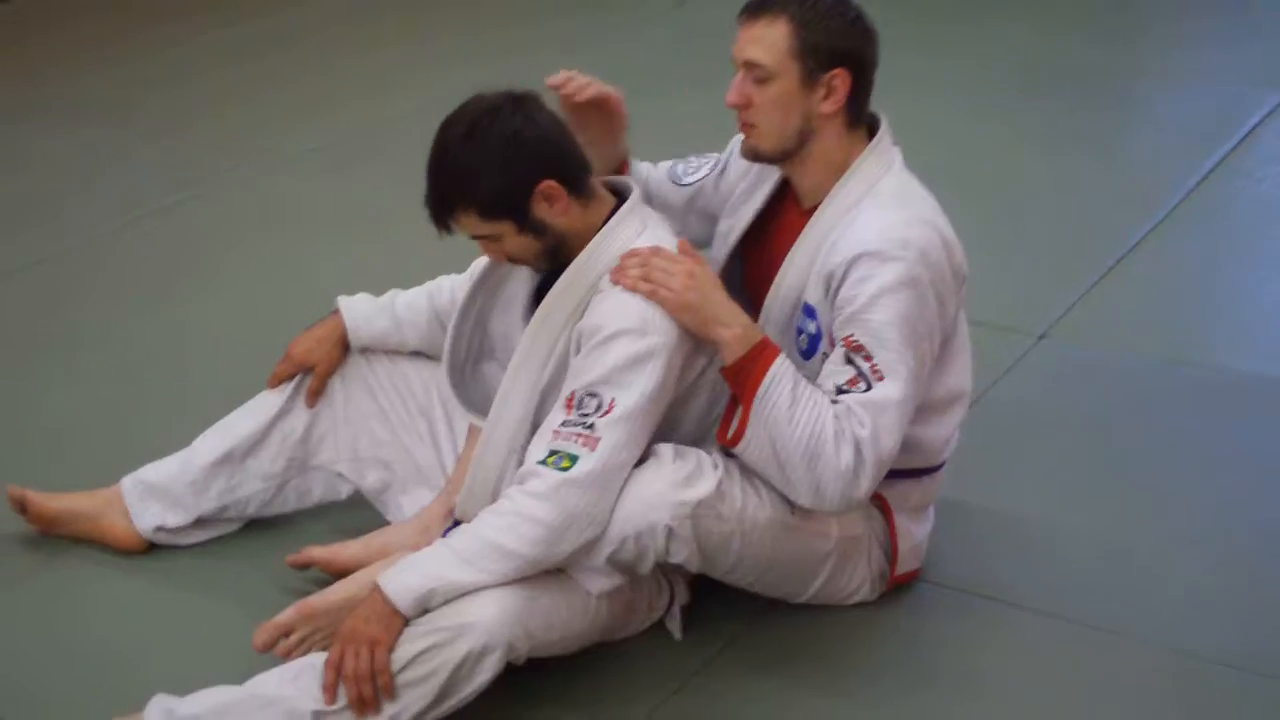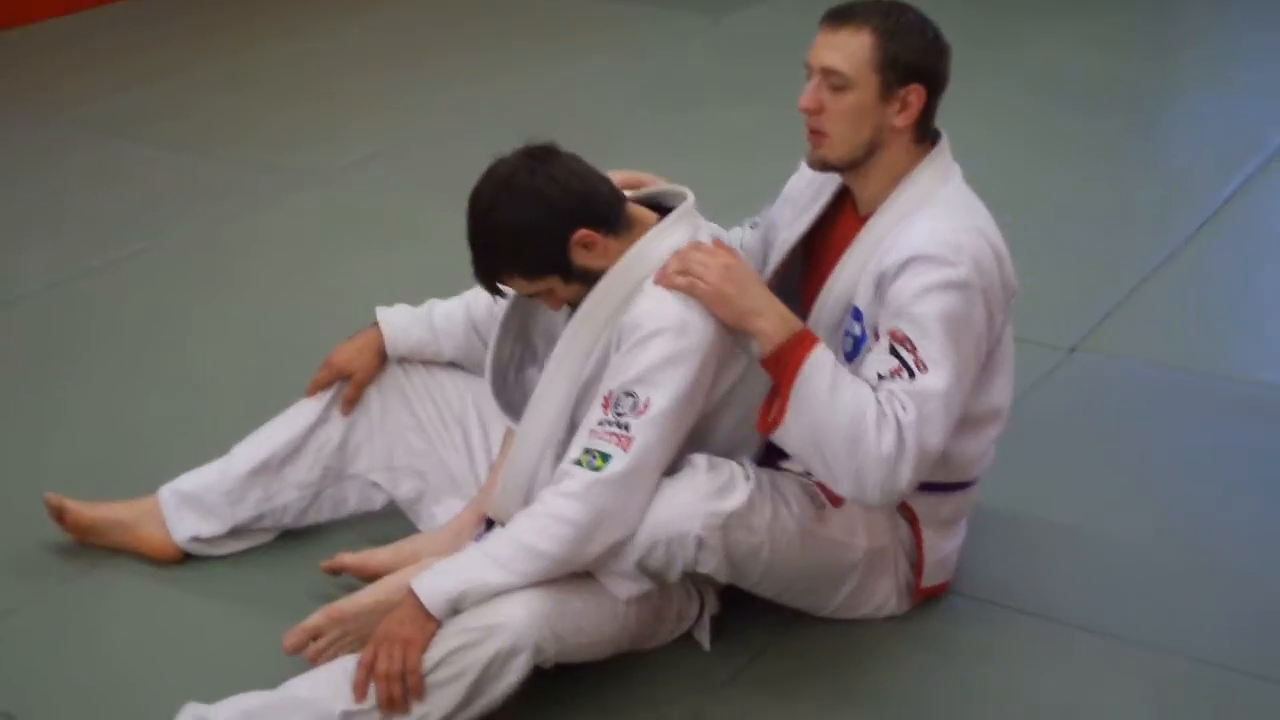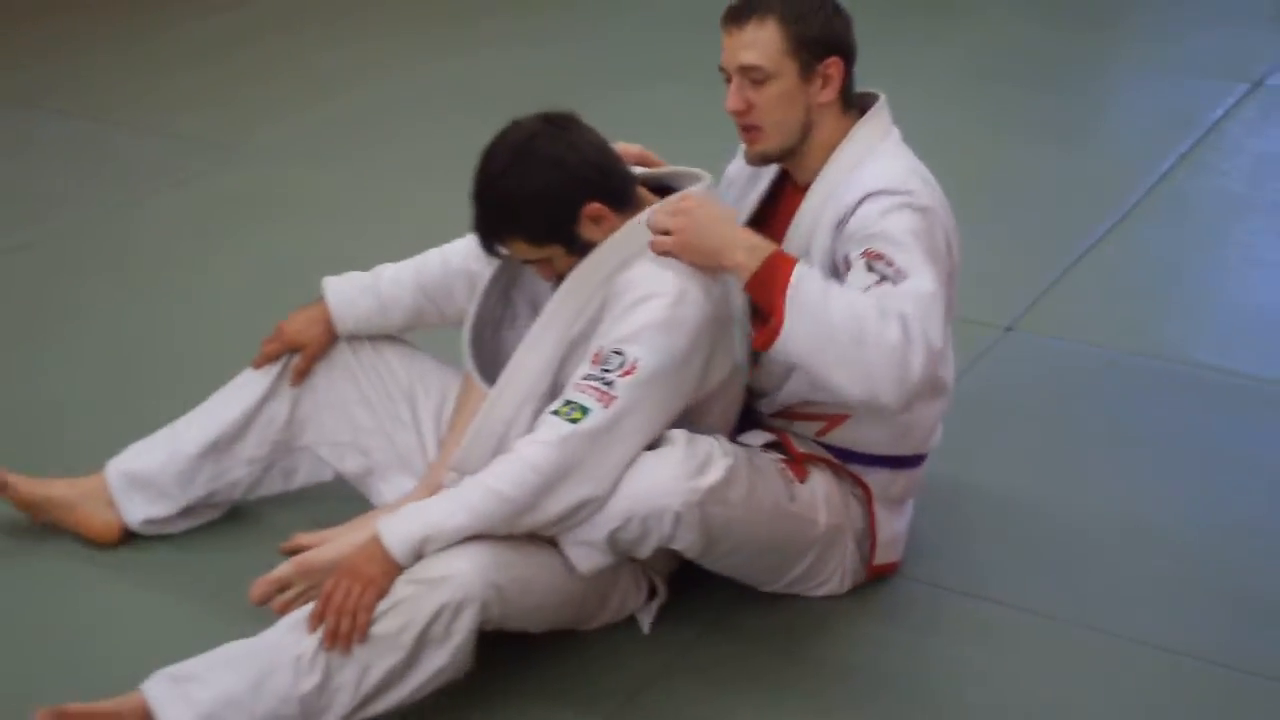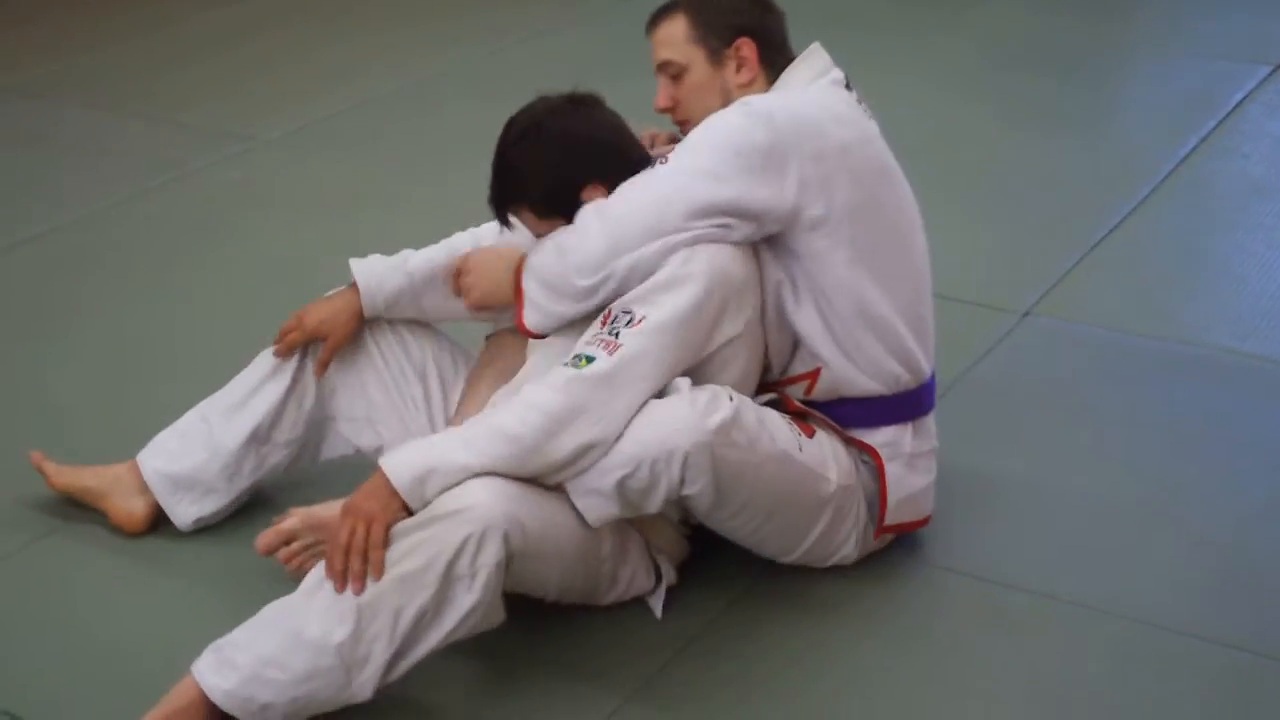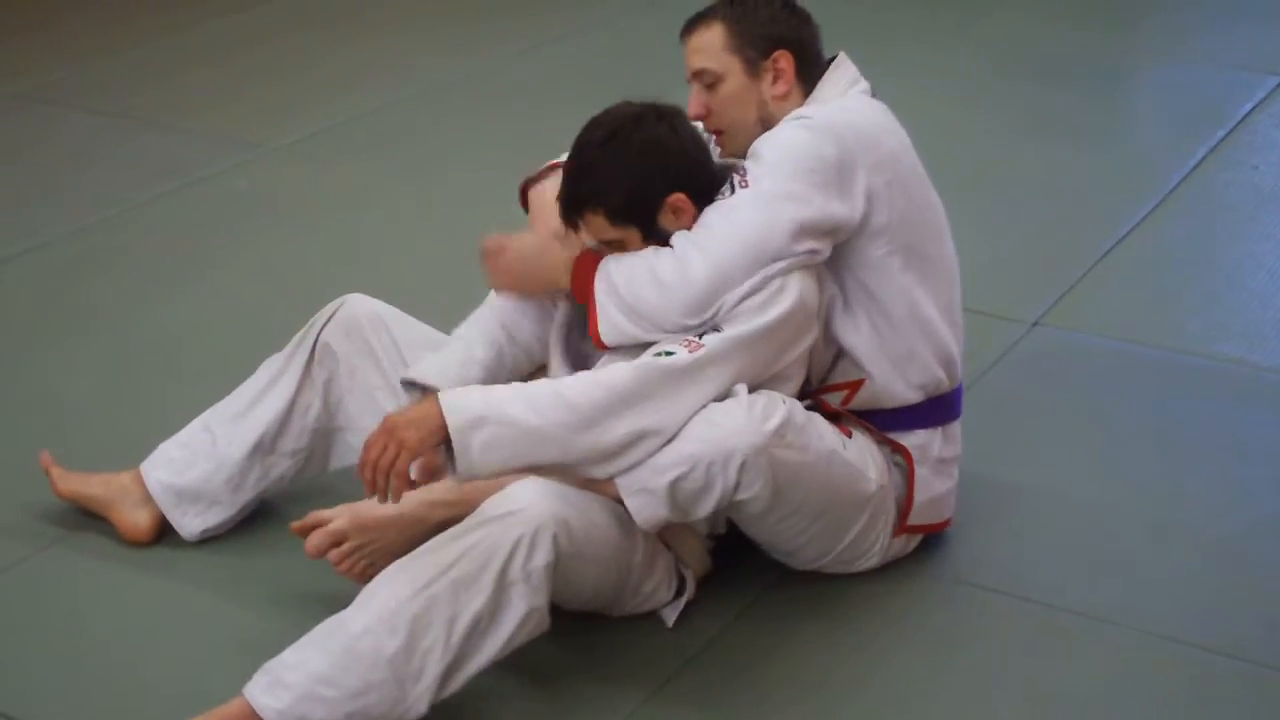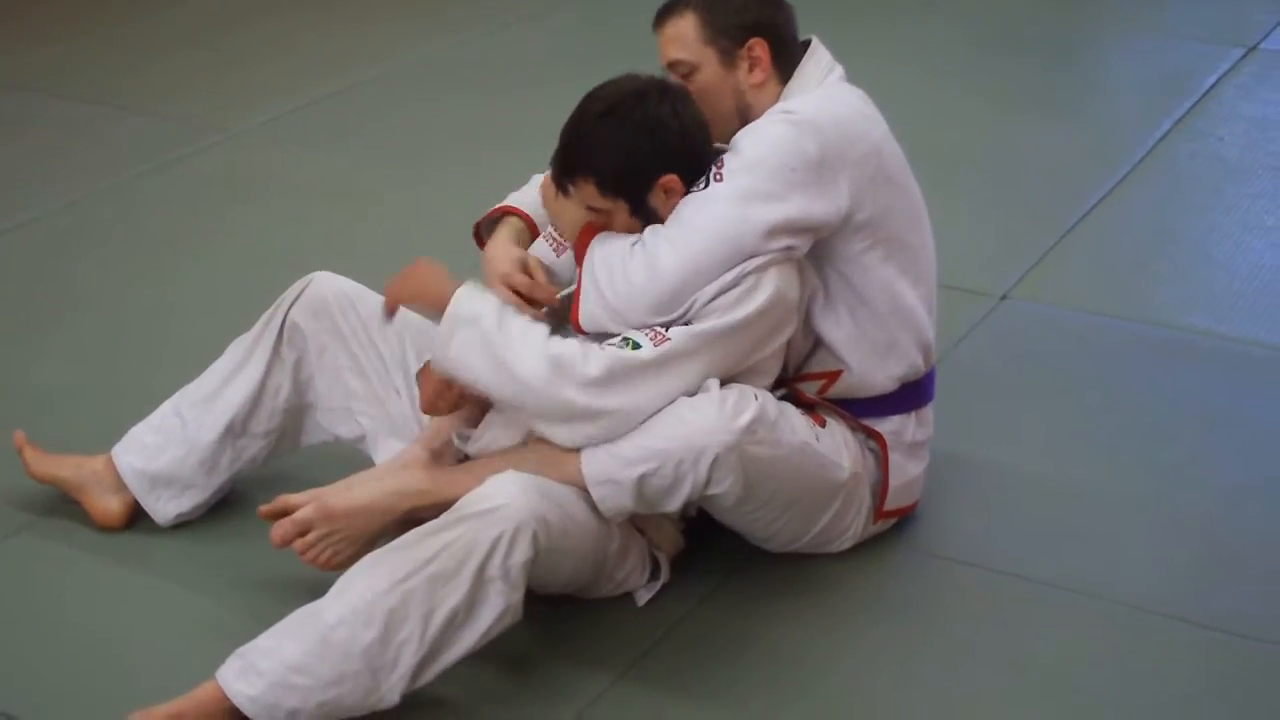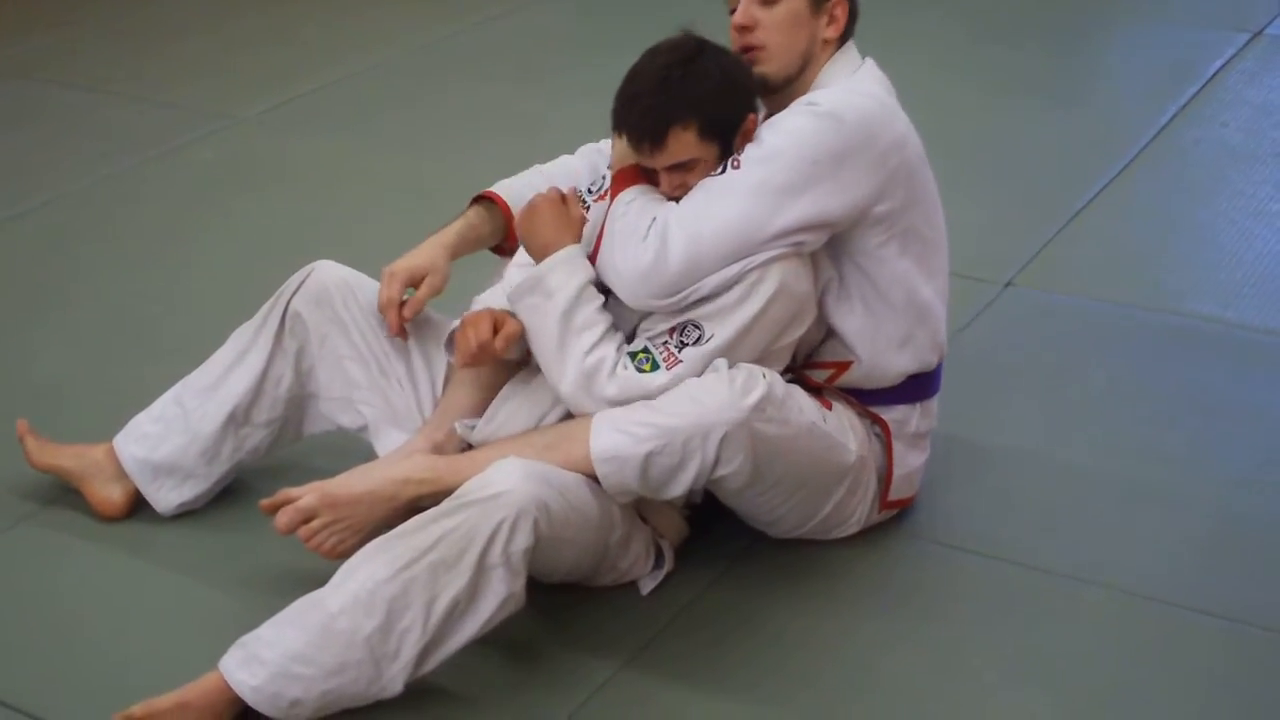
dt=0.7s
person 1, frame 1
left shoulder: (637, 317)
right shoulder: (566, 228)
left elbow: (559, 511)
right elbow: (474, 300)
left wrist: (395, 593)
right wrist: (347, 324)
right hip: (518, 467)
left knee: (475, 618)
right knee: (336, 382)
right ankle: (134, 509)
person 1, frame 2
left shoulder: (672, 321)
right shoulder: (626, 229)
left elbow: (591, 511)
right elbow: (506, 315)
left wrist: (431, 596)
right wrist: (387, 336)
right hip: (563, 472)
left knee: (504, 622)
right knee: (376, 393)
right ankle: (173, 519)
person 1, frame 3
left shoulder: (672, 301)
right shoulder: (603, 211)
left elbow: (562, 469)
right elbow: (471, 270)
left wrist: (397, 543)
right wrist: (335, 309)
right hip: (511, 451)
left knee: (456, 576)
right knee: (321, 363)
right ankle: (122, 497)
person 1, frame 4
left shoulder: (697, 266)
right wrist: (360, 293)
left hip: (617, 529)
right hip: (533, 476)
left knee: (478, 516)
right knee: (342, 340)
right ankle: (155, 485)
person 1, frame 5
left shoulder: (775, 293)
right shoulder: (650, 231)
left elbow: (624, 410)
right elbow: (527, 305)
left wrist: (450, 419)
right wrist: (435, 396)
left hip: (643, 533)
right hip: (561, 462)
left knee: (530, 514)
right knee: (355, 327)
right ankle: (155, 493)
person 1, frame 6
left shoulder: (757, 285)
right shoulder: (634, 206)
left elbow: (593, 397)
left wrist: (458, 300)
left hip: (610, 508)
left knee: (510, 509)
right knee: (322, 304)
right ankle: (127, 479)
person 1, frame 7
left shoulder: (772, 275)
left elbow: (616, 399)
right elbow: (537, 271)
left wrist: (557, 262)
right wrist: (496, 317)
left hip: (613, 498)
right hip: (510, 409)
left knee: (509, 497)
right knee: (325, 294)
right ankle: (130, 467)
person 2, frame 1
left shoulder: (893, 252)
right shoulder: (766, 160)
left elbow: (841, 472)
right elbow: (654, 205)
left wrist: (729, 329)
right wrist: (606, 153)
left hip: (848, 521)
right hip: (755, 436)
left knee: (661, 495)
person 2, frame 2
left shoulder: (945, 257)
right shoulder: (830, 176)
left elbow: (883, 463)
right elbow: (746, 263)
left wrist: (767, 321)
left hip: (881, 531)
right hip: (795, 448)
left knee: (694, 506)
person 2, frame 3
left shoulder: (893, 201)
right shoulder: (771, 157)
left elbow: (894, 363)
right elbow: (695, 265)
left wrist: (745, 254)
left hip: (836, 496)
right hip: (745, 421)
left knee: (678, 482)
person 2, frame 4
left shoulder: (769, 128)
right shoulder: (815, 116)
left elbow: (602, 256)
left wrist: (516, 277)
left hip: (855, 474)
right hip: (795, 412)
left knee: (696, 425)
person 2, frame 5
left shoulder: (820, 143)
right shoulder: (795, 143)
left elbow: (687, 290)
left wrist: (562, 270)
left hip: (877, 476)
left knee: (749, 429)
person 2, frame 6
left shoulder: (808, 134)
right shoulder: (774, 115)
left elbow: (648, 291)
left wrist: (587, 227)
right wrist: (507, 240)
left hip: (855, 454)
right hip: (787, 392)
left knee: (725, 423)
person 2, frame 7
left shoulder: (840, 123)
right shoulder: (770, 102)
left elbow: (655, 269)
right elbow: (601, 165)
left wrist: (627, 181)
right wrist: (449, 242)
left hip: (854, 447)
right hip: (784, 386)
left knee: (733, 402)
left ankle: (419, 478)
